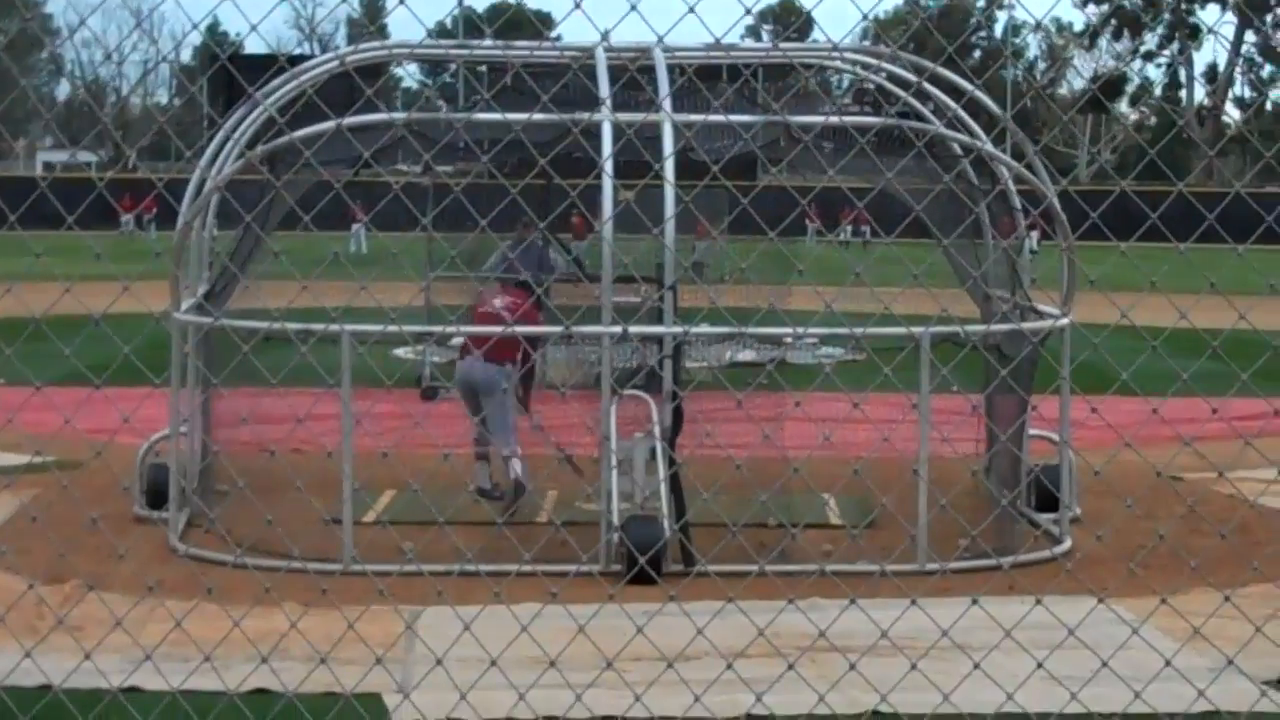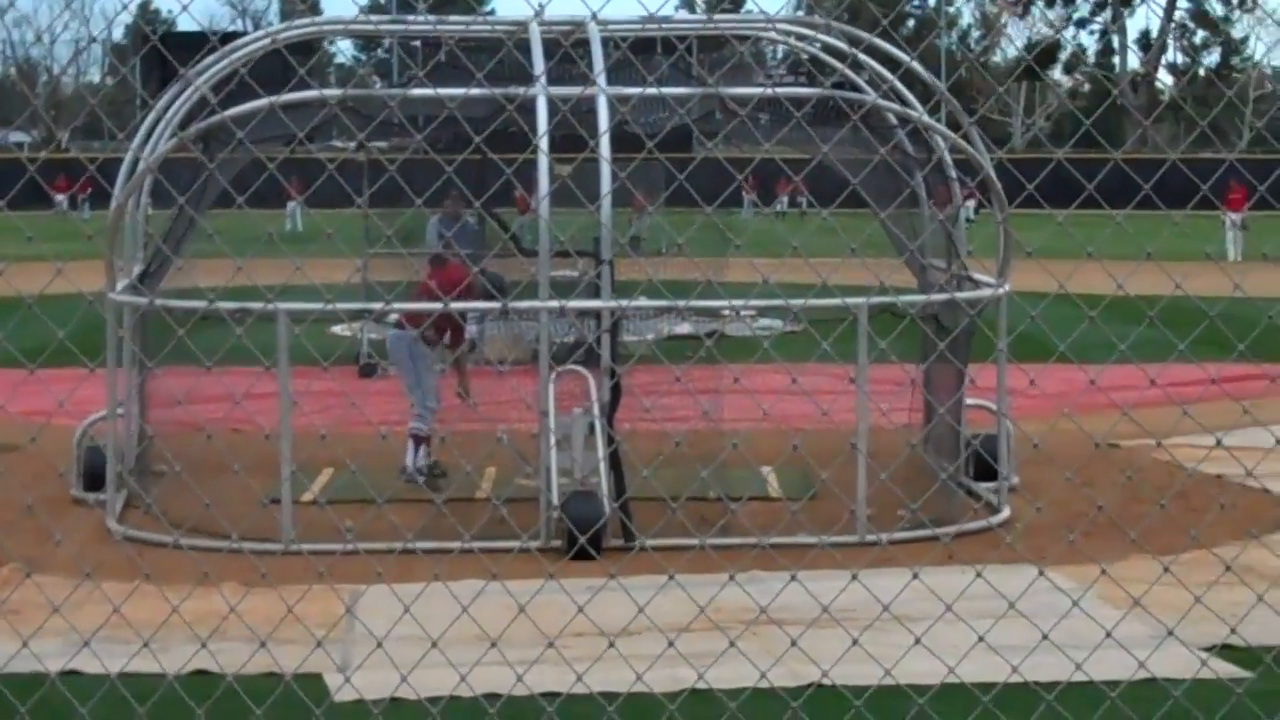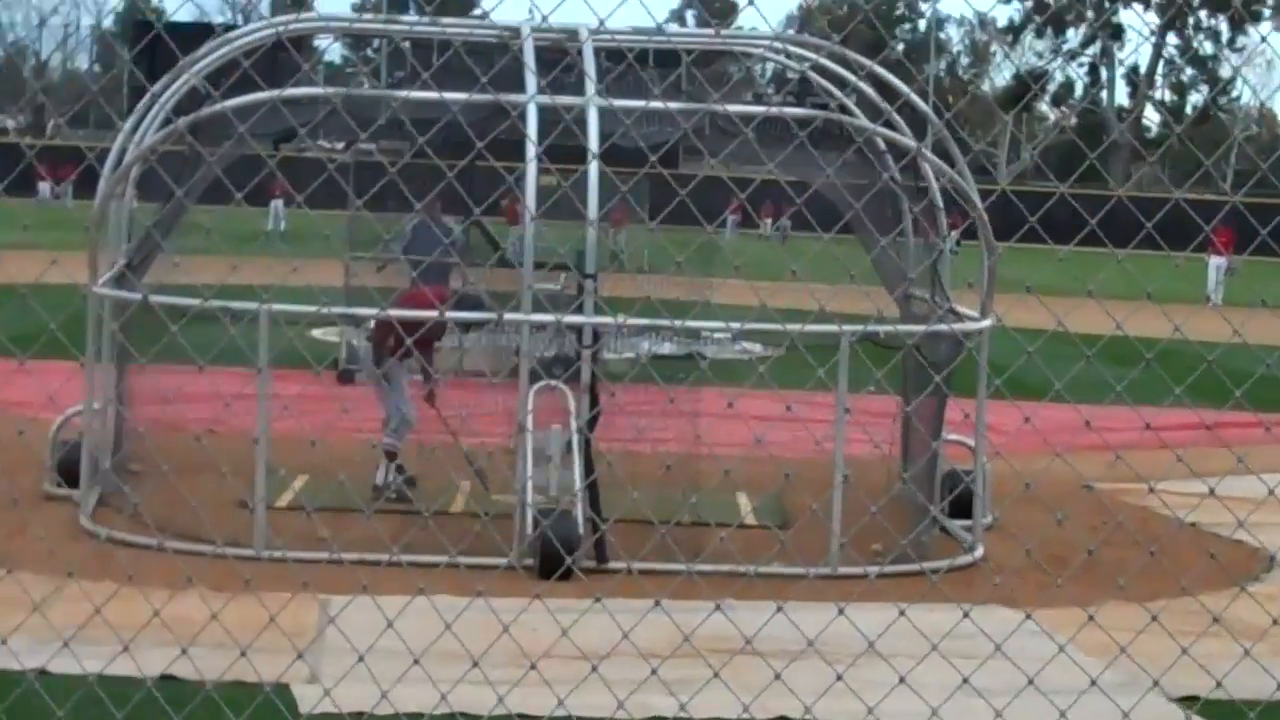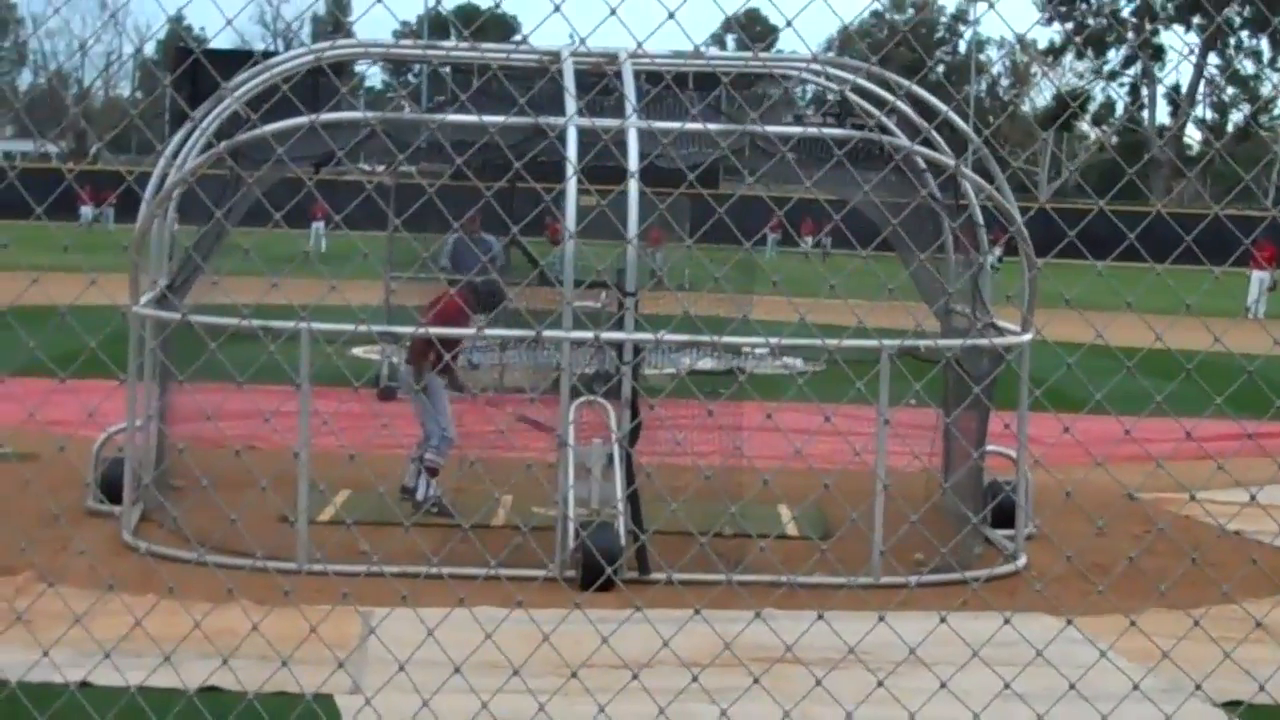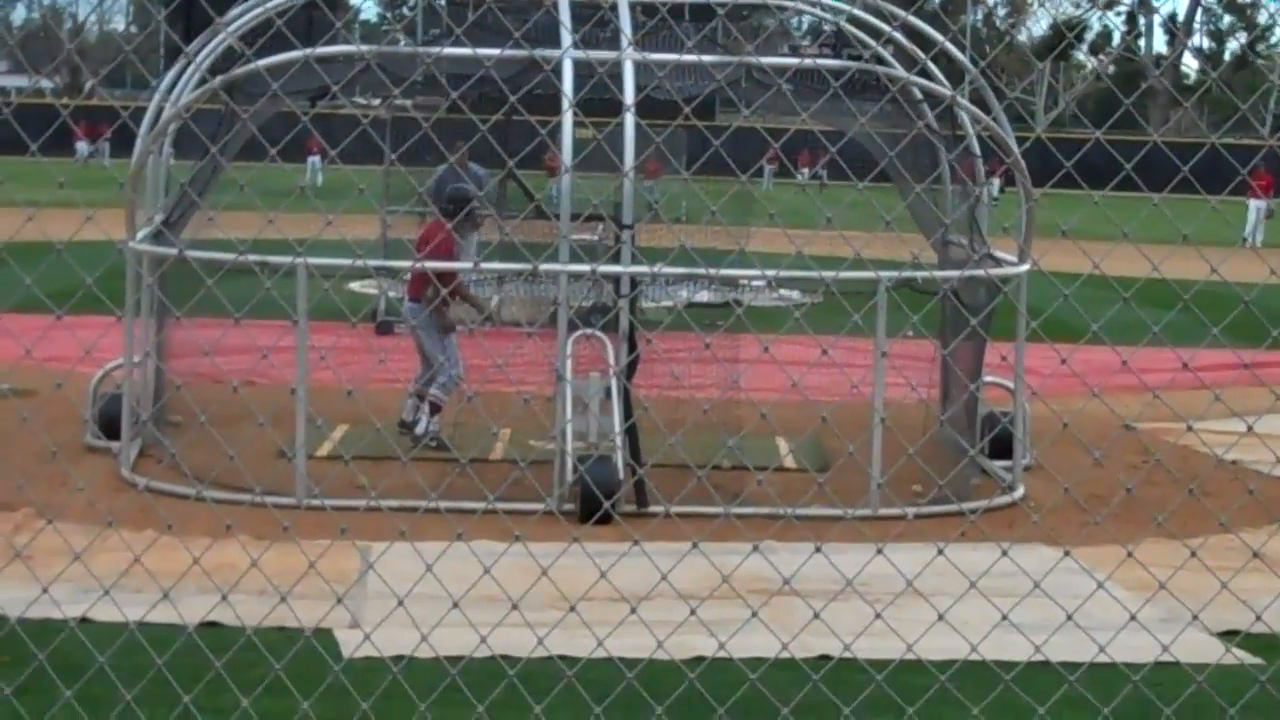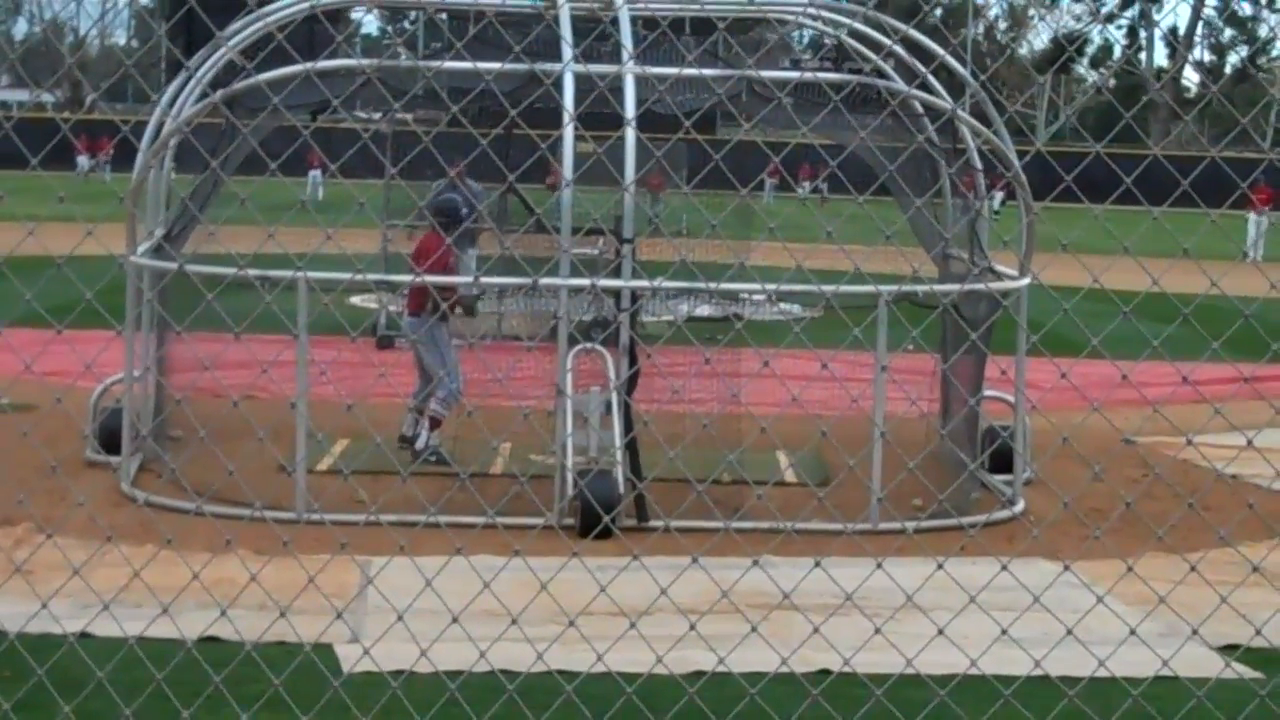
dt=0.5s
person 1, frame 1
left shoulder: (489, 296)
right shoulder: (531, 313)
right elbow: (530, 360)
right wrist: (525, 397)
left hip: (466, 365)
right hip: (497, 369)
left knee: (482, 425)
right knee: (505, 432)
left ankle: (483, 483)
right ankle: (516, 477)
person 1, frame 2
left shoulder: (462, 299)
right shoulder: (458, 276)
left elbow: (456, 343)
right elbow: (425, 290)
left wrist: (462, 381)
right wrist: (430, 331)
left hip: (418, 341)
right hip: (407, 337)
left knee: (430, 402)
right knee: (424, 404)
left ankle: (424, 461)
right ankle: (411, 466)
person 1, frame 3
left shoulder: (439, 310)
right shoulder: (431, 301)
left elbow: (426, 346)
right elbow: (384, 325)
left wrist: (430, 383)
right wrist: (382, 368)
left hip: (396, 358)
right hip: (381, 357)
left knee: (402, 414)
right knee: (404, 417)
left ankle: (393, 469)
right ankle: (384, 484)
person 1, frame 4
left shoulder: (459, 304)
right shoulder: (451, 303)
right elbow: (421, 337)
left wrist: (453, 377)
right wrist: (420, 377)
left hip: (431, 373)
right hip: (422, 374)
left knee: (434, 432)
right knee: (444, 435)
left ankle: (411, 485)
right ankle: (425, 496)
person 1, frame 5
left shoulder: (444, 231)
right shoulder: (440, 235)
left elbow: (449, 278)
right elbow: (427, 280)
left wrist: (476, 303)
right wrist: (442, 317)
left hip: (421, 308)
right hip: (426, 310)
left knee: (432, 368)
right knee: (452, 371)
left ankle: (409, 419)
right ankle: (425, 430)
person 1, frame 6
left shoulder: (441, 244)
right shoulder: (434, 245)
right elbow: (428, 290)
left wrist: (459, 293)
right wrist: (459, 297)
left hip: (424, 321)
right hip: (426, 322)
left knee: (431, 381)
right knee: (451, 385)
left ankle: (409, 433)
right ankle: (424, 445)
